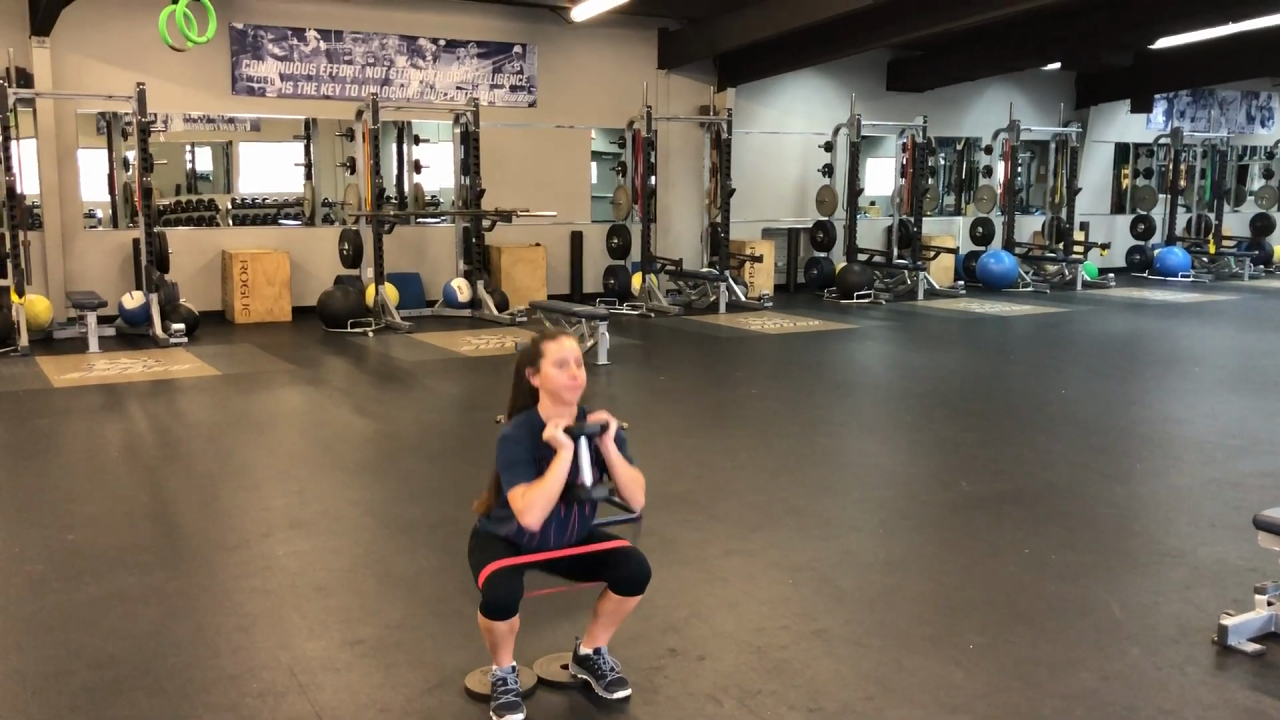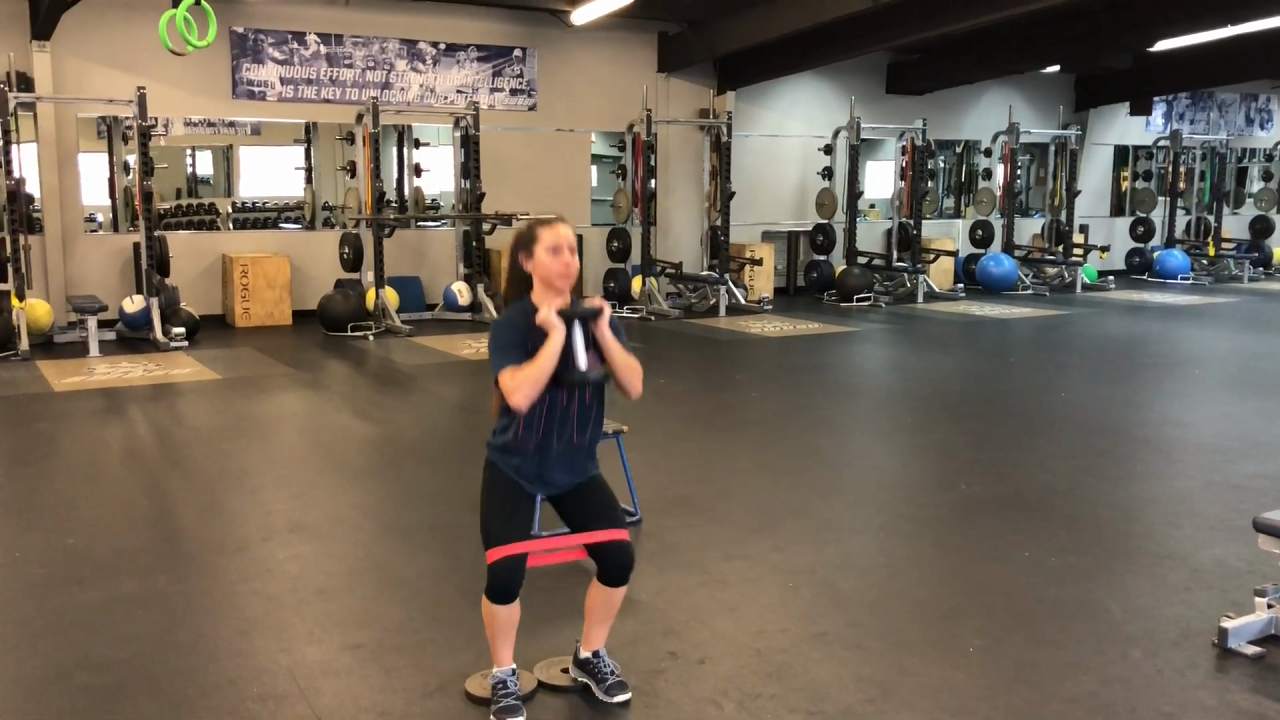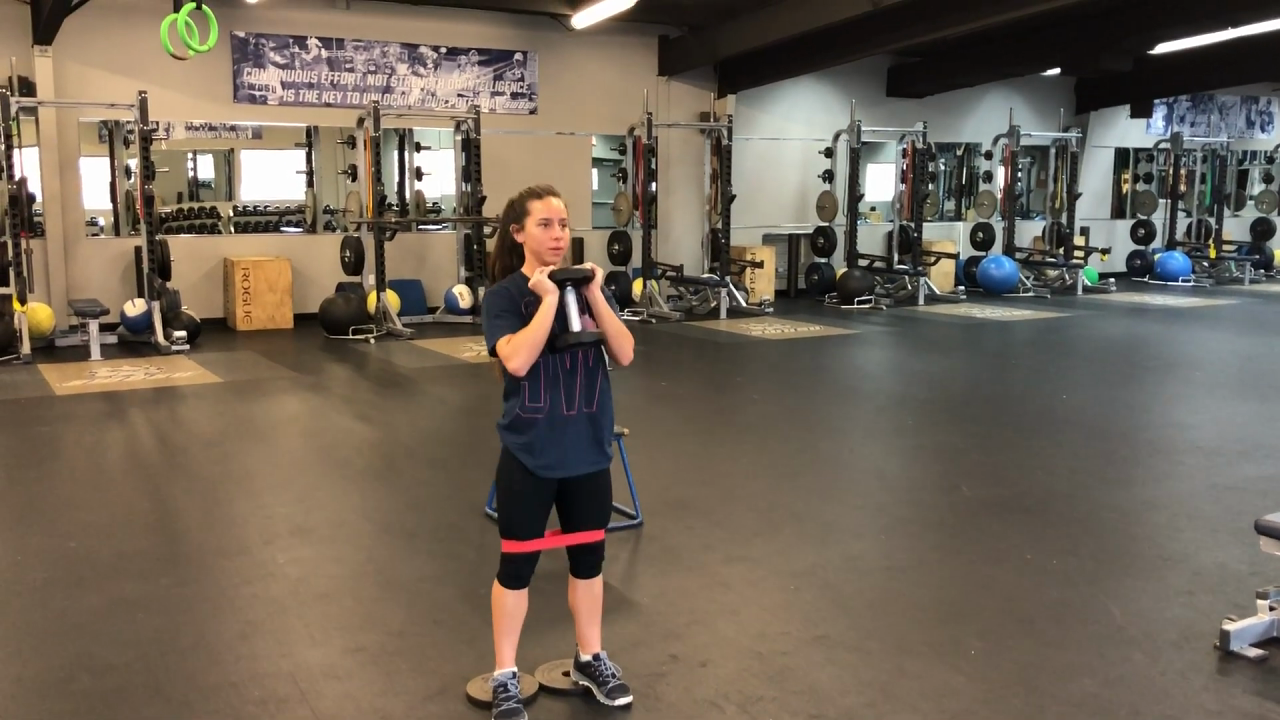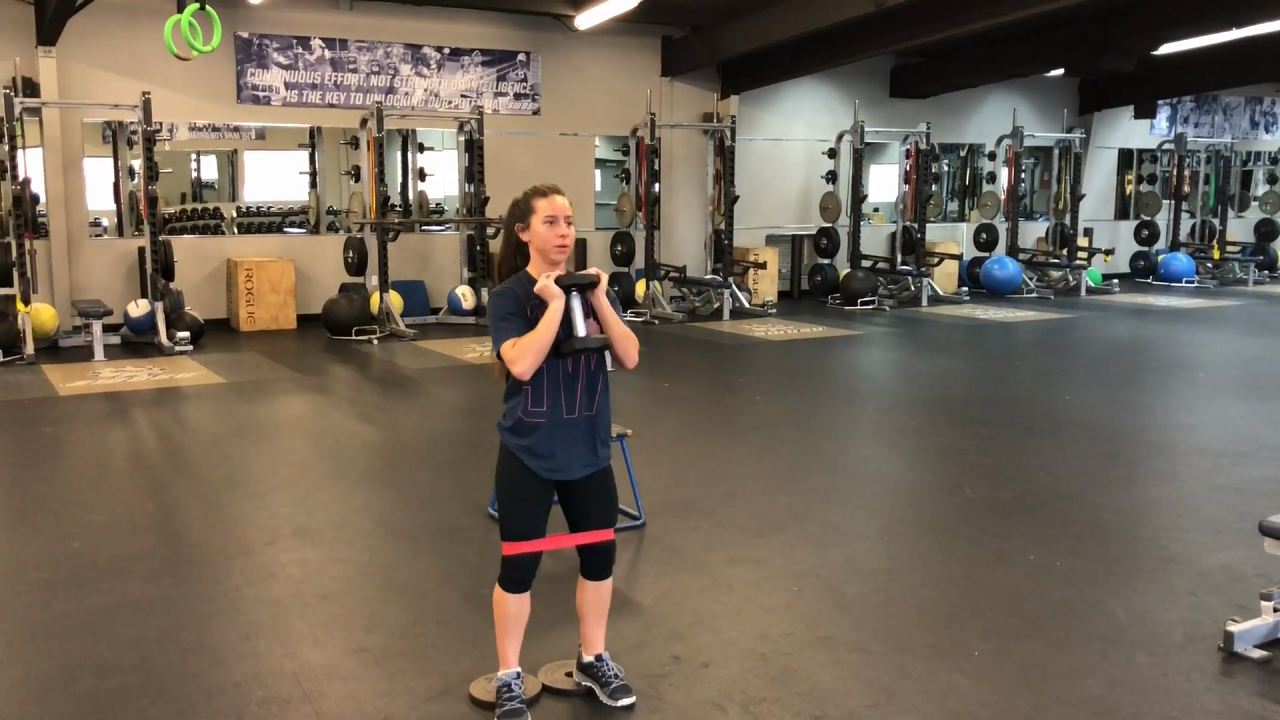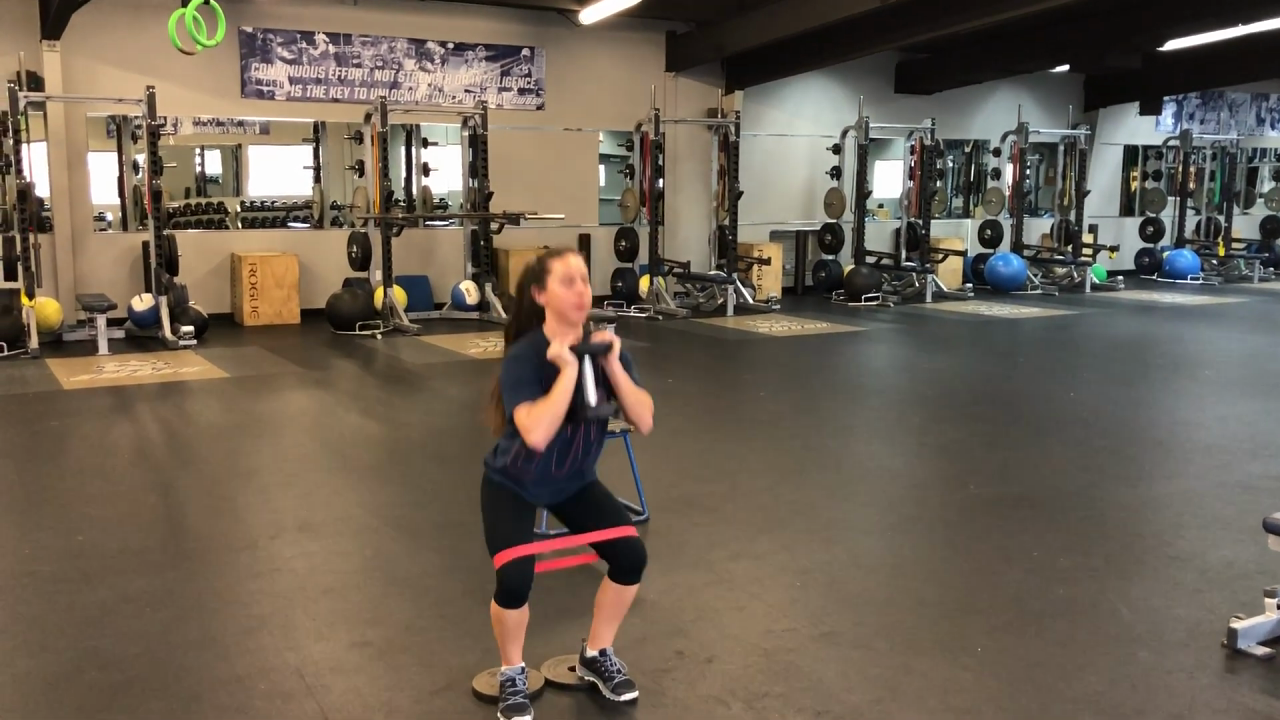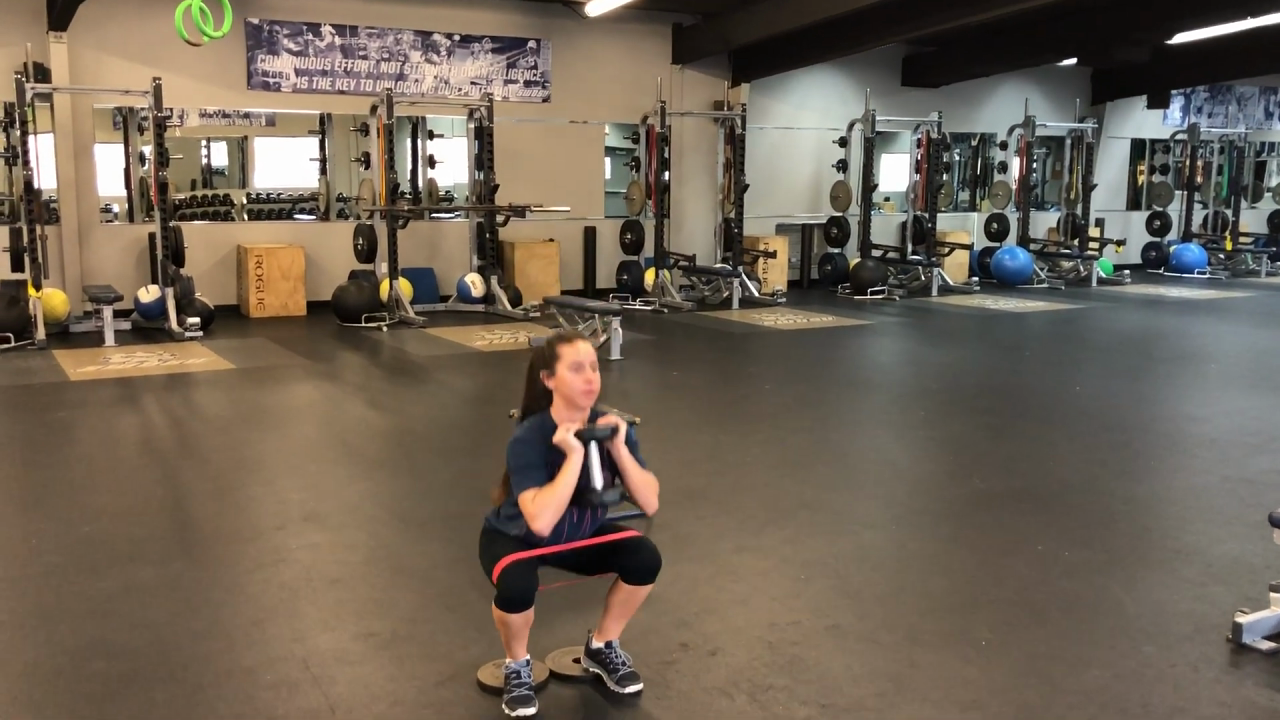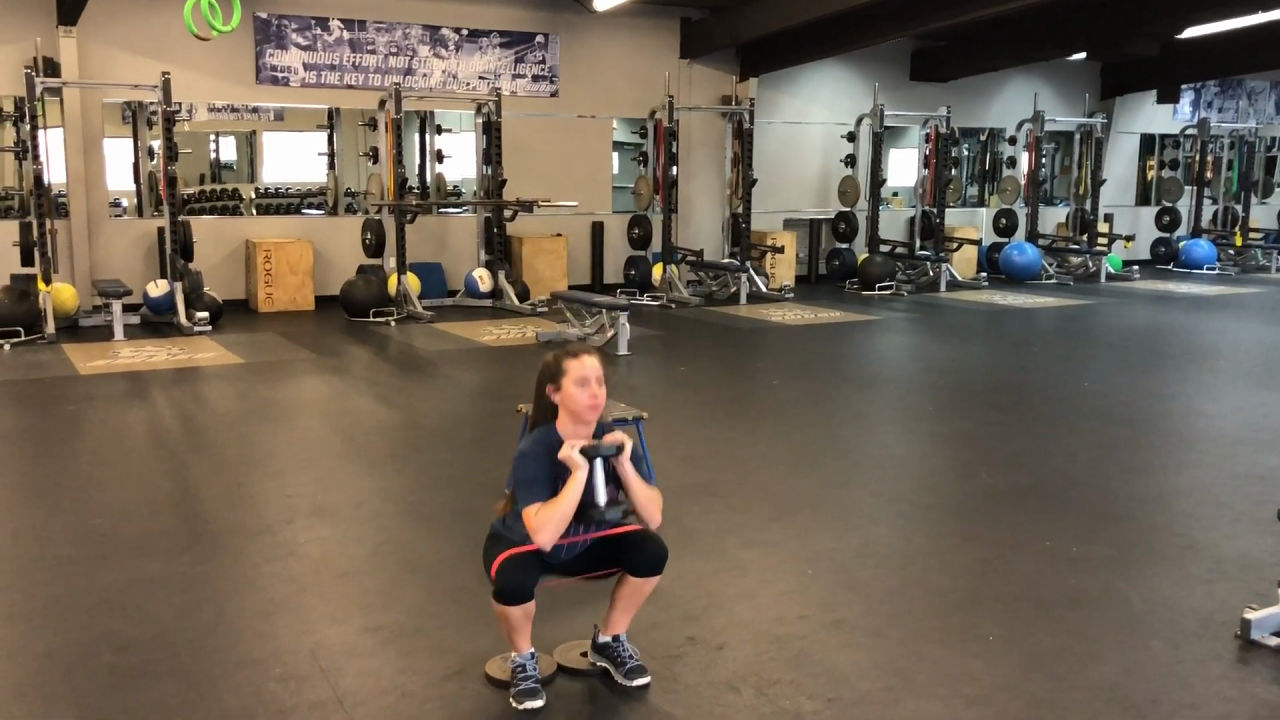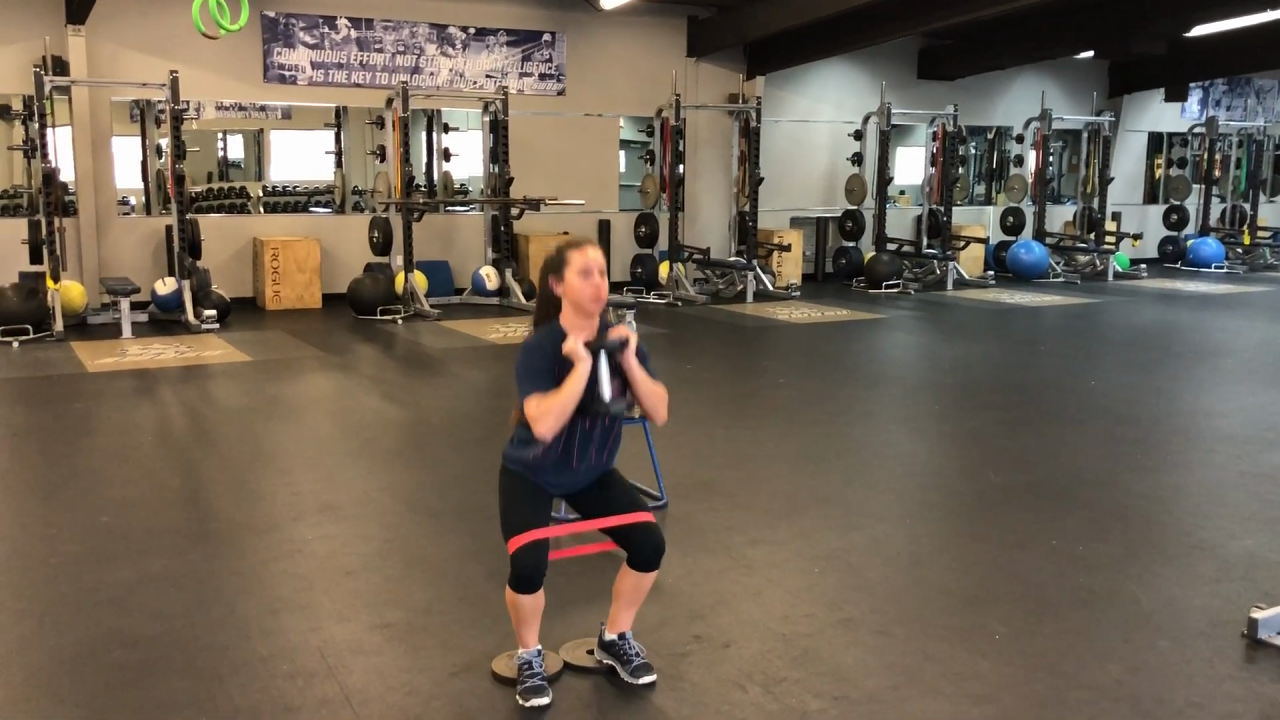
dt=0.3s
person 1, frame 1
left shoulder: (598, 425)
right shoulder: (518, 435)
left elbow: (636, 499)
right elbow: (529, 518)
left wrist: (608, 446)
right wrist: (564, 450)
left hip: (568, 537)
right hip: (505, 540)
left knee: (634, 571)
right knee: (502, 596)
left ankle: (590, 654)
right ankle: (503, 674)
person 1, frame 2
left shoulder: (594, 317)
right shoulder: (511, 324)
left elbow: (634, 388)
right elbow: (519, 397)
left wrist: (603, 332)
right wrist: (555, 333)
left hip: (576, 468)
right hip: (513, 470)
left knee: (619, 559)
right knee: (505, 576)
left ankle: (589, 657)
right ankle: (503, 676)
person 1, frame 3
left shoulder: (586, 283)
right shoulder: (504, 295)
left elbow: (624, 354)
right elbow: (517, 360)
left wrist: (594, 296)
right wrist: (549, 299)
left hip: (588, 450)
right hip: (529, 454)
left knee: (588, 557)
right knee: (518, 565)
left ankle: (590, 661)
person 1, frame 4
left shoulder: (591, 287)
right shoulder: (509, 296)
left elbow: (629, 358)
right elbow: (521, 364)
left wrist: (599, 300)
right wrist: (556, 303)
left hip: (588, 451)
right hip: (529, 454)
left knee: (599, 557)
right knee: (520, 566)
left ankle: (593, 661)
person 1, frame 5
left shoulder: (603, 347)
right shoulder: (523, 358)
left elbow: (644, 421)
right elbow: (536, 435)
left wrist: (613, 365)
right wrist: (567, 372)
left hip: (574, 482)
right hip: (513, 486)
left knee: (630, 556)
right knee: (514, 578)
left ankle: (595, 656)
right ankle: (512, 675)
person 1, frame 6
left shoulder: (610, 427)
right shoulder: (529, 440)
left elbow: (649, 503)
right elbow: (541, 522)
left wrist: (619, 449)
right wrist: (575, 455)
left hip: (579, 534)
right hip: (514, 537)
left knee: (645, 559)
right knee: (517, 587)
left ankle: (602, 646)
right ankle: (517, 667)
person 1, frame 7
left shoulder: (615, 442)
right shoulder: (535, 451)
left elbow: (653, 516)
right elbow: (542, 536)
left wrist: (624, 466)
right wrist: (579, 471)
left hip: (581, 541)
right hip: (519, 543)
left knee: (651, 553)
right knee: (515, 583)
left ankle: (609, 641)
right ankle: (522, 661)
person 1, frame 8
left shoulder: (620, 341)
right shoulder: (539, 348)
left elbow: (659, 414)
right elbow: (543, 425)
left wrist: (631, 360)
right wrist: (581, 365)
left hip: (593, 472)
right hip: (531, 474)
left knee: (649, 546)
right knee: (528, 567)
left ankle: (615, 639)
right ankle: (529, 657)
